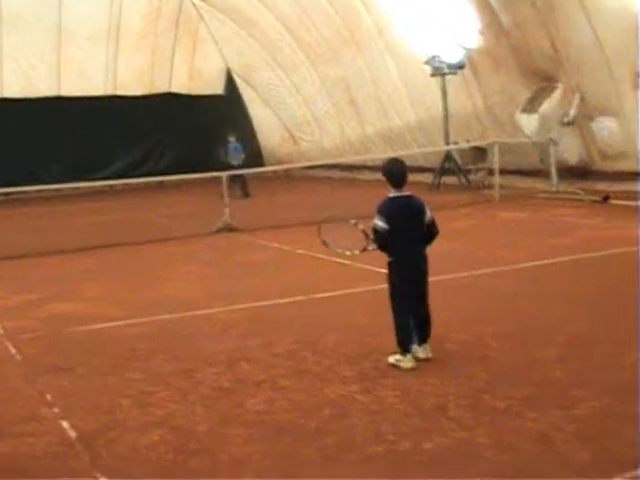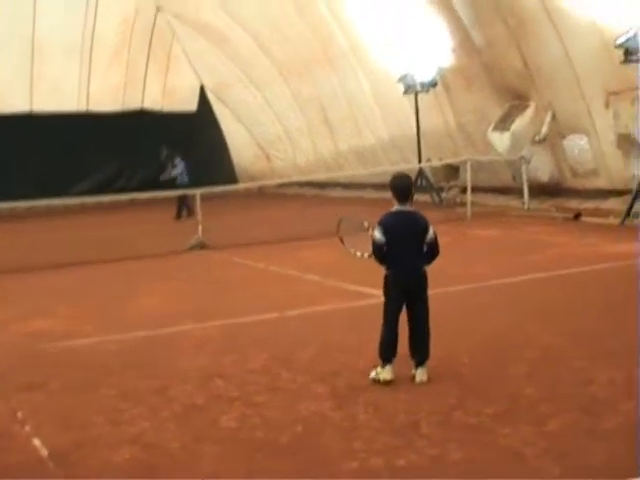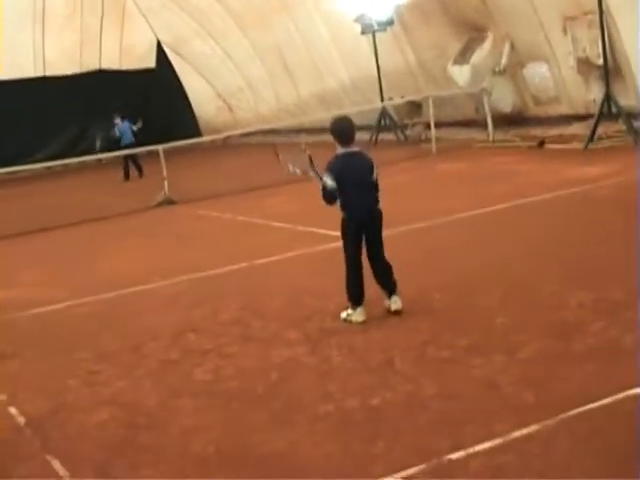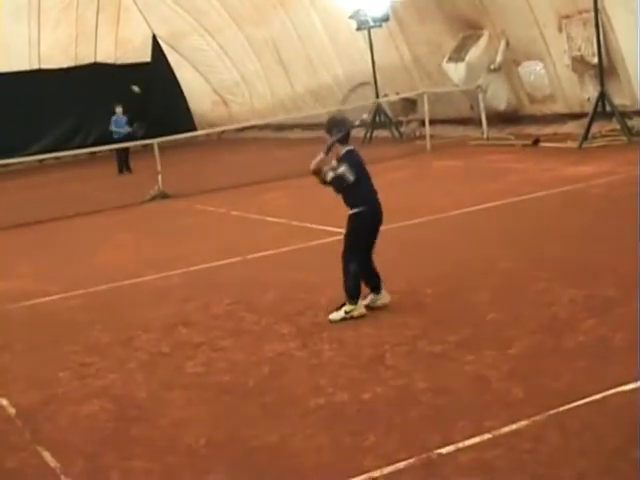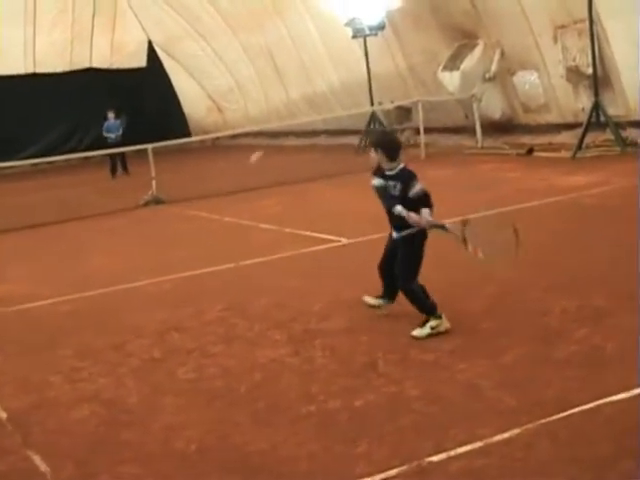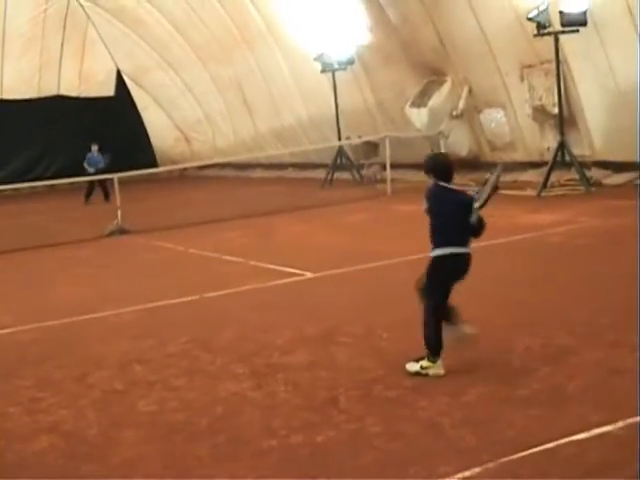
dt=0.7s
person 1, frame 1
left shoulder: (384, 208)
right shoulder: (418, 203)
left elbow: (381, 241)
right elbow: (432, 231)
left wrist: (391, 248)
left hip: (398, 263)
right hip: (419, 260)
left knee: (401, 307)
right knee: (421, 303)
left ankle: (406, 354)
right ankle: (423, 345)
person 1, frame 2
left shoulder: (385, 221)
right shoulder: (422, 221)
left elbow: (378, 251)
right elbow: (433, 250)
left hip: (395, 278)
right hip: (417, 277)
left knee: (390, 321)
right knee: (419, 322)
left ankle: (386, 366)
right ankle: (420, 368)
person 1, frame 3
left shoulder: (334, 165)
right shoulder: (366, 160)
left elbow: (329, 197)
right elbow: (374, 187)
left wrist: (343, 197)
left hip: (351, 218)
right hip: (372, 214)
left knee: (353, 262)
right knee: (377, 256)
left ankle: (357, 308)
right ankle: (393, 296)
person 1, frame 4
left shoulder: (348, 159)
right shoulder: (348, 156)
left elbow: (339, 186)
right elbow: (327, 179)
left wrist: (325, 169)
right wrist: (319, 169)
left hip: (363, 213)
right hip: (369, 210)
left knee: (351, 257)
right knee: (361, 255)
left ankle: (353, 304)
right ankle: (378, 293)
person 1, frame 5
left shoulder: (407, 176)
right shoulder: (378, 174)
left elbow: (424, 200)
right elbow: (386, 200)
left wrist: (425, 216)
right wrist: (407, 214)
left hip: (412, 234)
right hip: (397, 232)
left knee: (406, 279)
right knee: (386, 268)
left ankle: (436, 318)
right ankle: (387, 297)
person 1, frame 6
left shoulder: (431, 193)
right shoulder: (465, 199)
right elbow: (476, 229)
left hip: (442, 259)
right hip: (462, 257)
left knee: (432, 309)
right knee: (426, 288)
left ankle: (433, 361)
right ankle: (455, 324)
